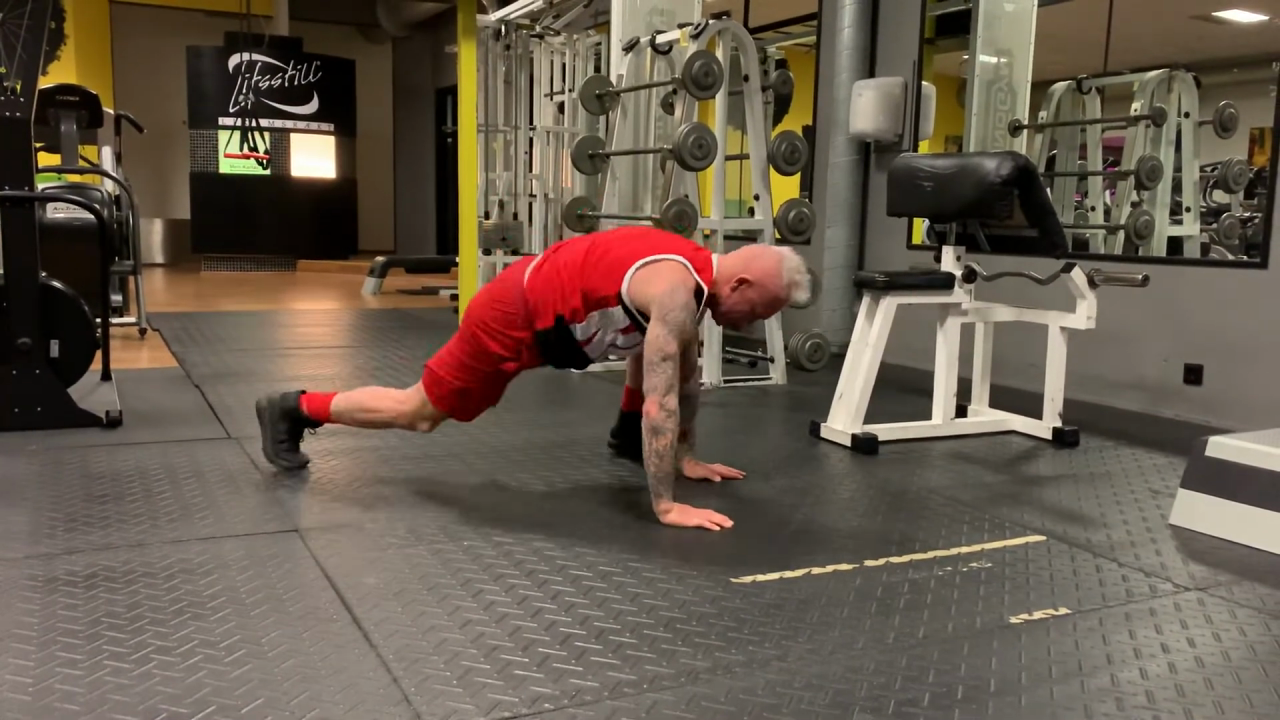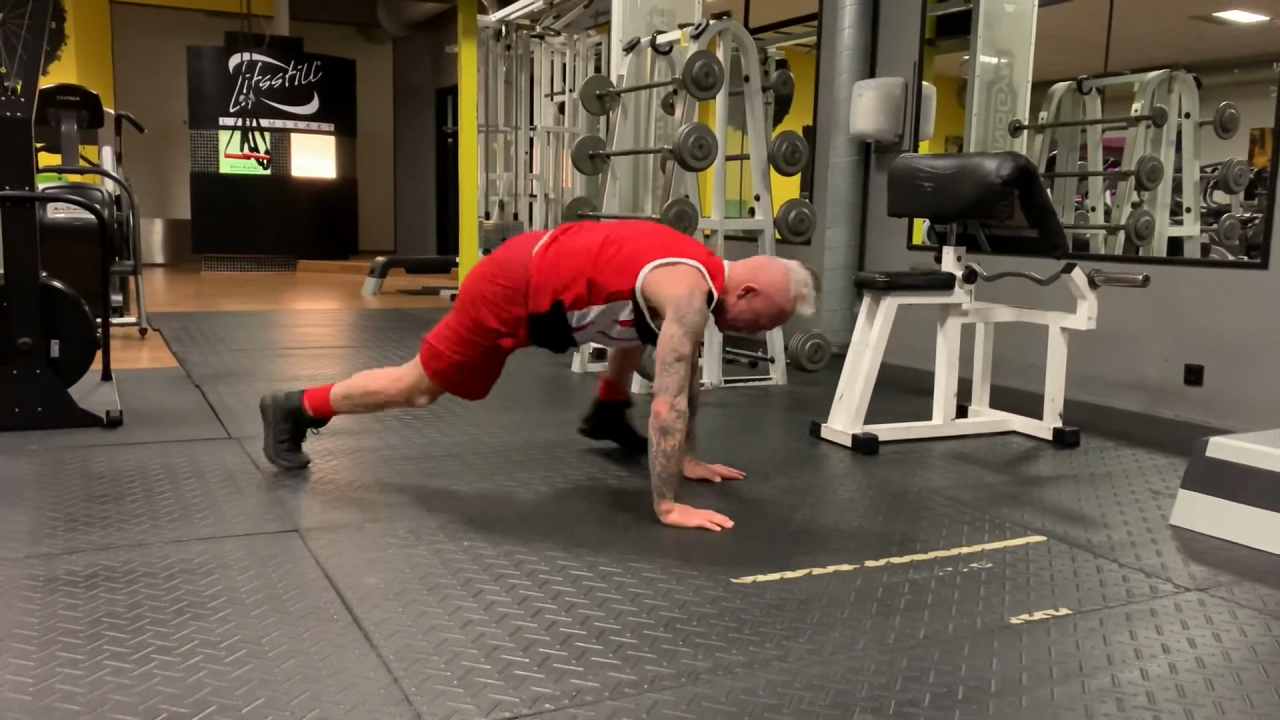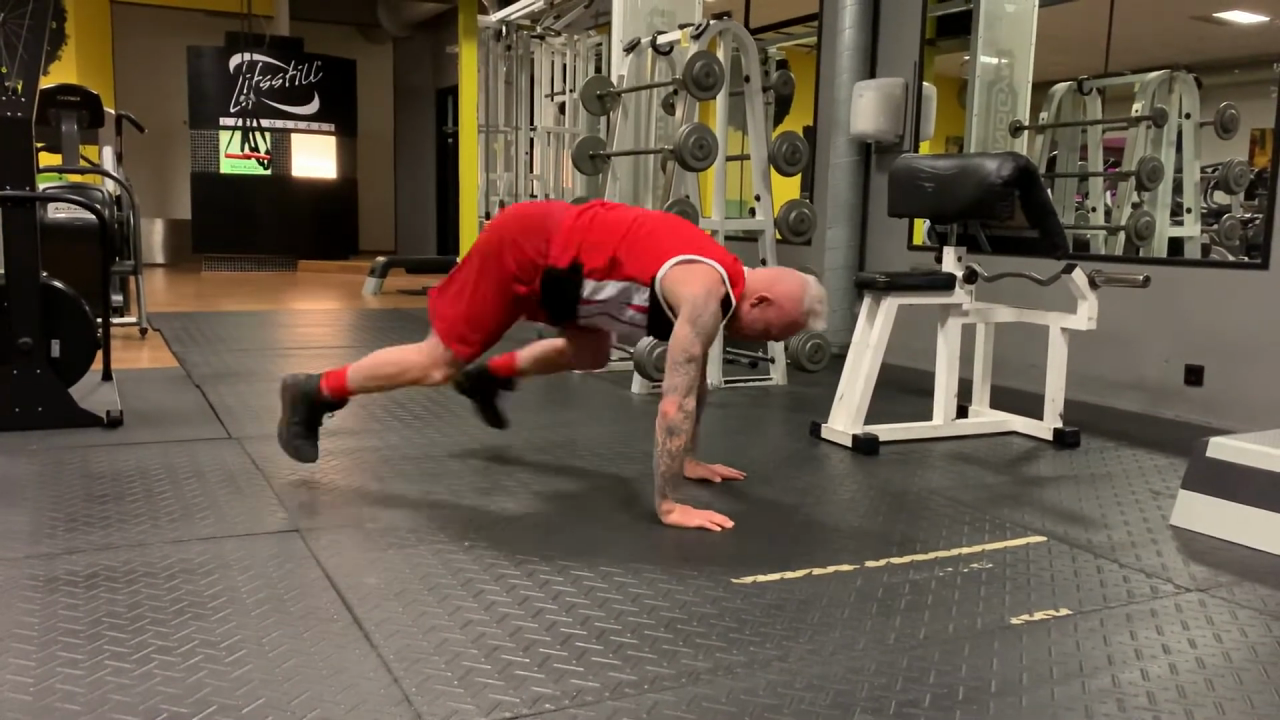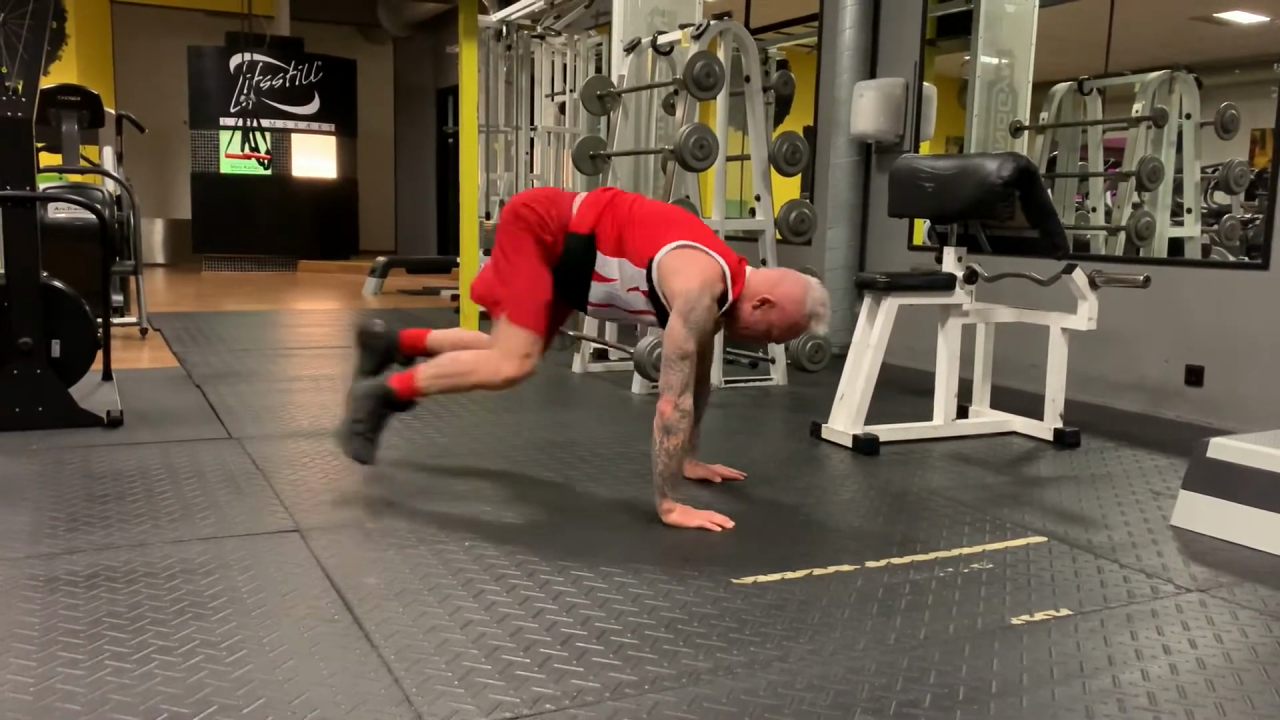
dt=0.1s
person 1, frame 1
left shoulder: (694, 273)
right shoulder: (674, 288)
left elbow: (684, 372)
right elbow: (659, 398)
left wrist: (686, 457)
right wrist: (666, 505)
left hip: (540, 294)
right hip: (512, 319)
left knee: (652, 336)
right knee: (420, 412)
left ankle: (626, 436)
right ankle: (291, 410)
person 1, frame 2
left shoulder: (702, 275)
right shoulder: (689, 292)
left elbow: (684, 374)
right elbow: (670, 399)
left wrist: (688, 459)
right wrist: (669, 505)
left hip: (540, 260)
right hip: (510, 289)
left knee: (652, 330)
right knee: (418, 387)
left ankle: (605, 415)
right ankle: (294, 409)
person 1, frame 3
left shoulder: (712, 281)
right shoulder: (705, 290)
left elbow: (689, 378)
right elbow: (676, 398)
left wrist: (684, 461)
right wrist: (667, 504)
left hip: (550, 244)
right hip: (525, 249)
left knee: (595, 355)
right knee: (438, 363)
left ankle: (491, 378)
right ankle: (311, 393)
person 1, frame 4
left shoulder: (718, 282)
right shoulder: (701, 284)
left elbow: (697, 372)
right elbow: (676, 396)
left wrist: (691, 460)
right wrist: (669, 504)
left hip: (569, 238)
right hip: (539, 224)
left knee: (501, 350)
right knee: (515, 361)
left ankle: (391, 342)
right ankle: (384, 394)
